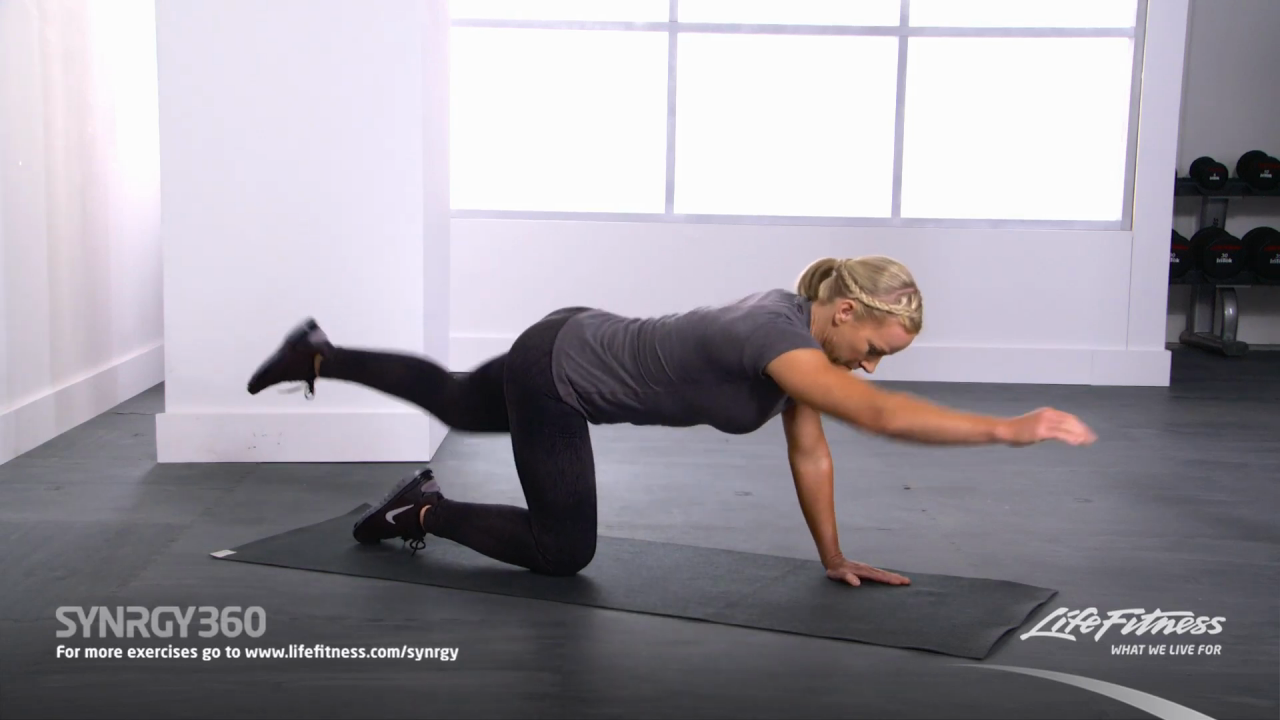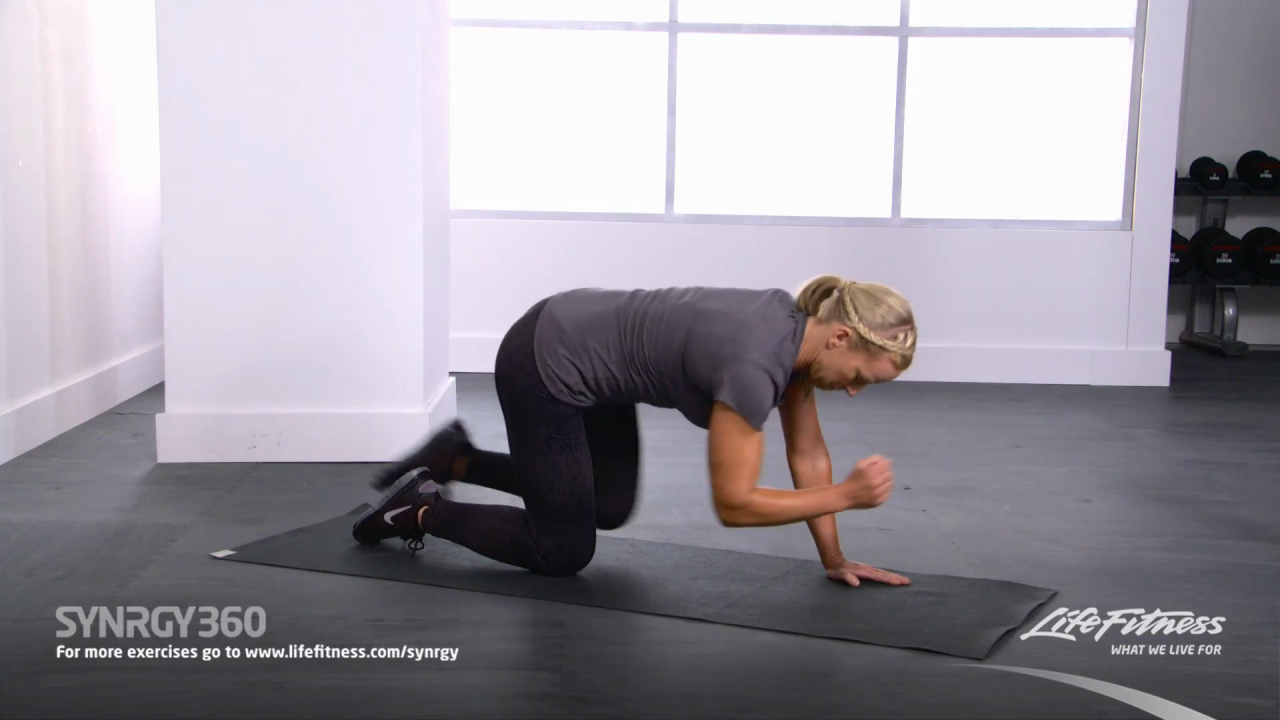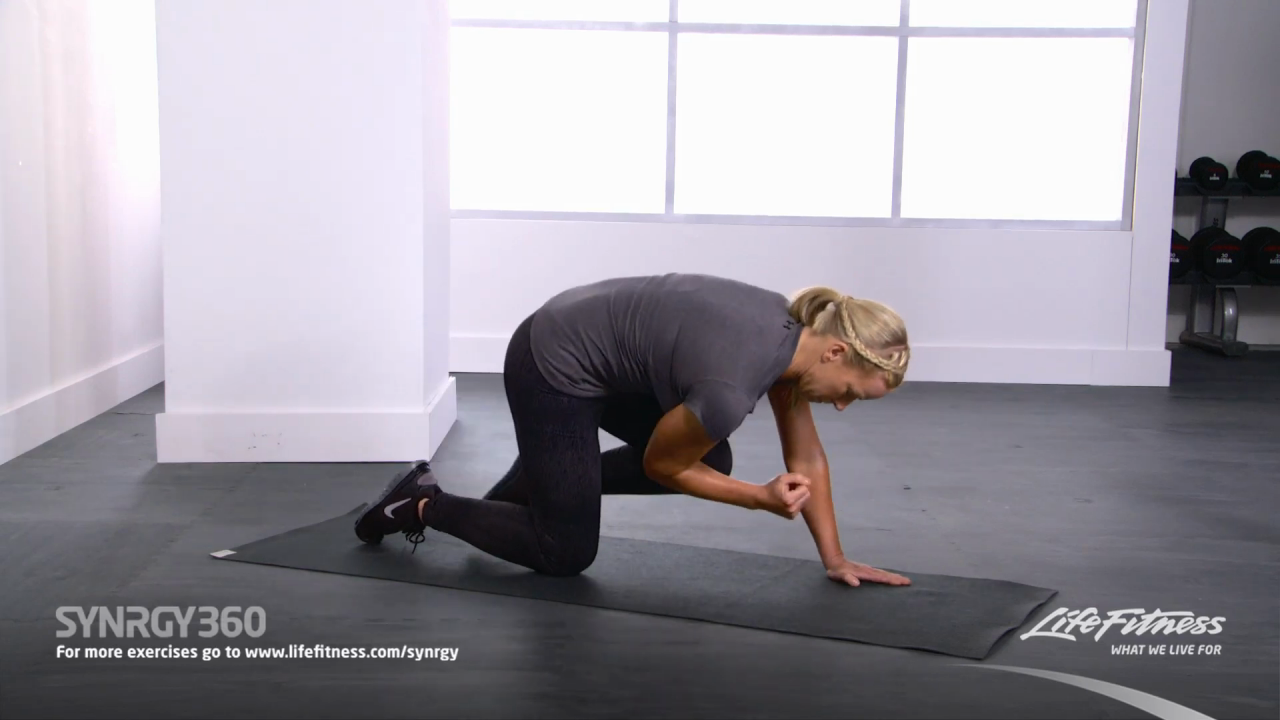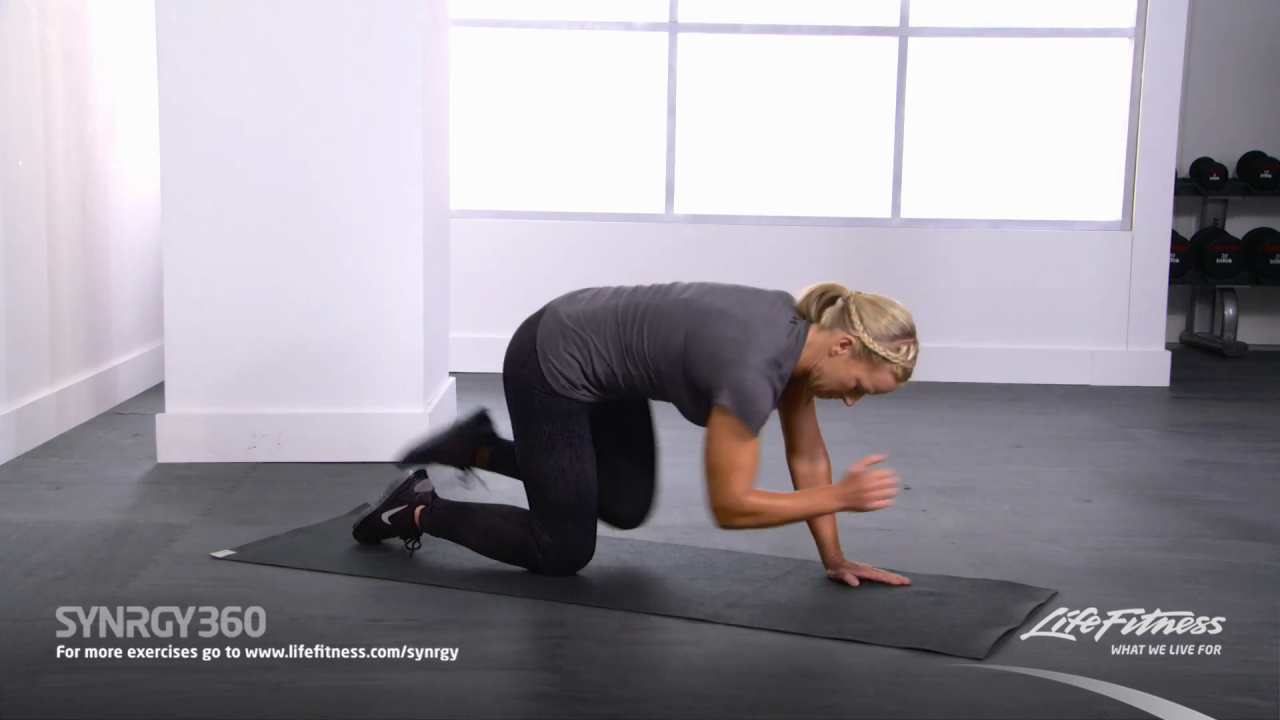
dt=0.3s
person 1, frame 1
left shoulder: (800, 323)
right shoulder: (777, 339)
left elbow: (810, 452)
right elbow: (881, 414)
left wrist: (835, 556)
right wrist: (1009, 428)
left hip: (584, 344)
right hip: (553, 380)
left knee: (457, 403)
right knee: (564, 551)
left ankle: (320, 355)
right ankle: (425, 511)
person 1, frame 2
left shoulder: (798, 325)
right shoulder: (753, 368)
left elbow: (808, 453)
right elbow: (734, 504)
left wrist: (836, 556)
right wrist: (848, 497)
left hip: (589, 352)
right hip: (545, 367)
left knee: (609, 509)
right knee: (563, 551)
left ankle: (456, 456)
right ankle: (419, 511)
person 1, frame 3
left shoulder: (792, 331)
right shoulder: (732, 385)
left elbow: (805, 454)
right elbow: (661, 467)
left wrist: (835, 557)
right wrist: (766, 499)
left hip: (604, 351)
right hip: (552, 364)
left knee: (714, 461)
right knee: (566, 554)
left ankle: (546, 470)
right ankle: (423, 504)
person 1, frame 4
left shoulder: (801, 329)
right shoulder: (751, 368)
left elbow: (807, 449)
right elbow: (731, 507)
left wrist: (835, 557)
right wrist: (843, 497)
left hip: (595, 345)
right hip: (554, 366)
left knee: (628, 508)
right knee: (561, 552)
left ankle: (479, 447)
right ankle: (419, 509)
